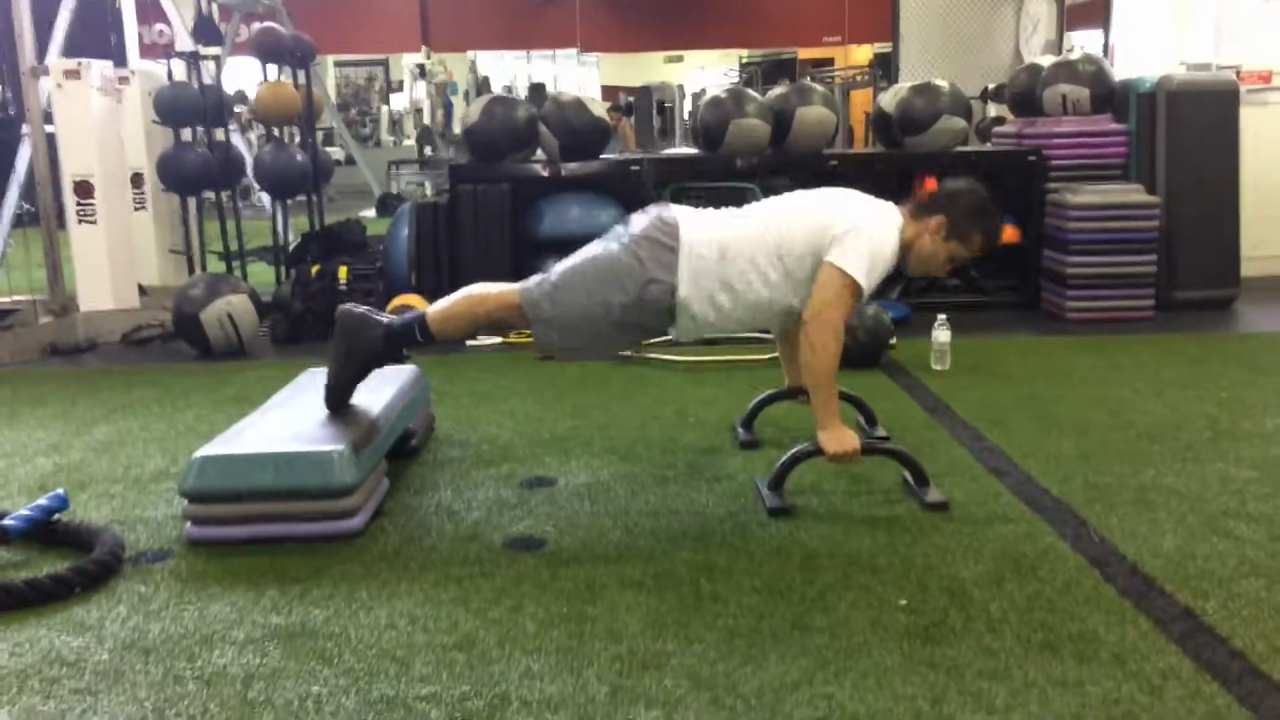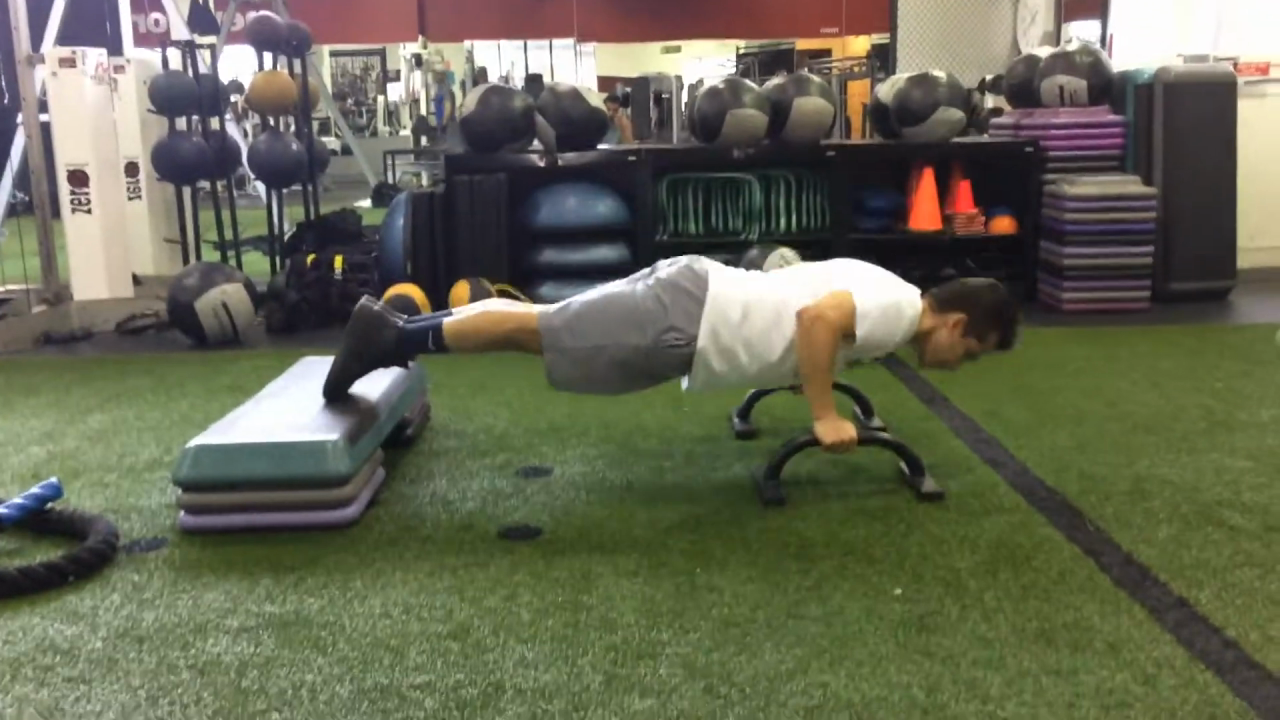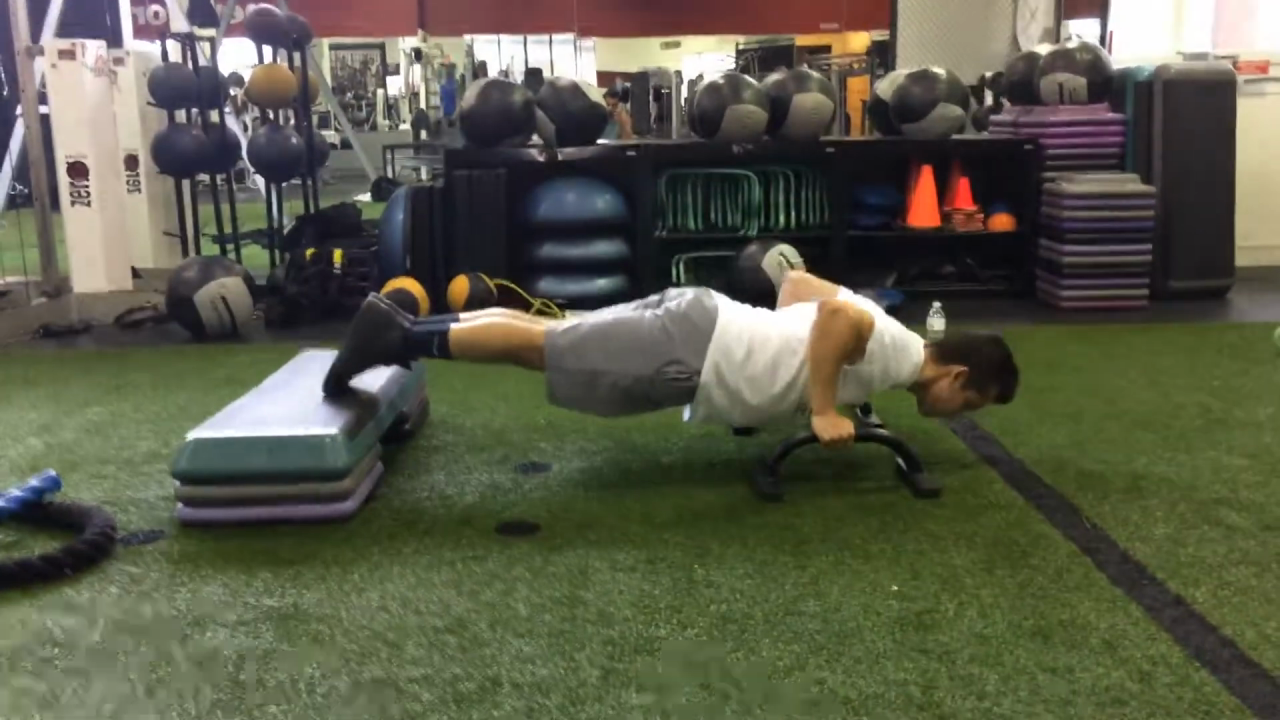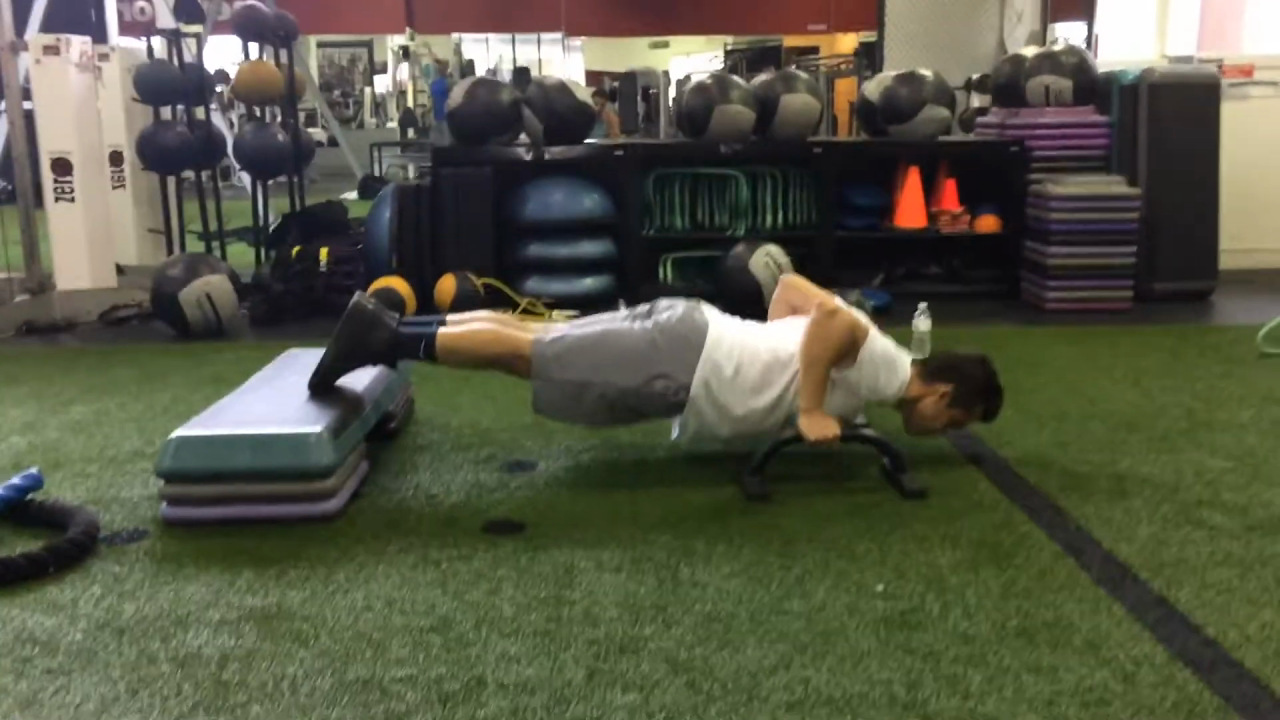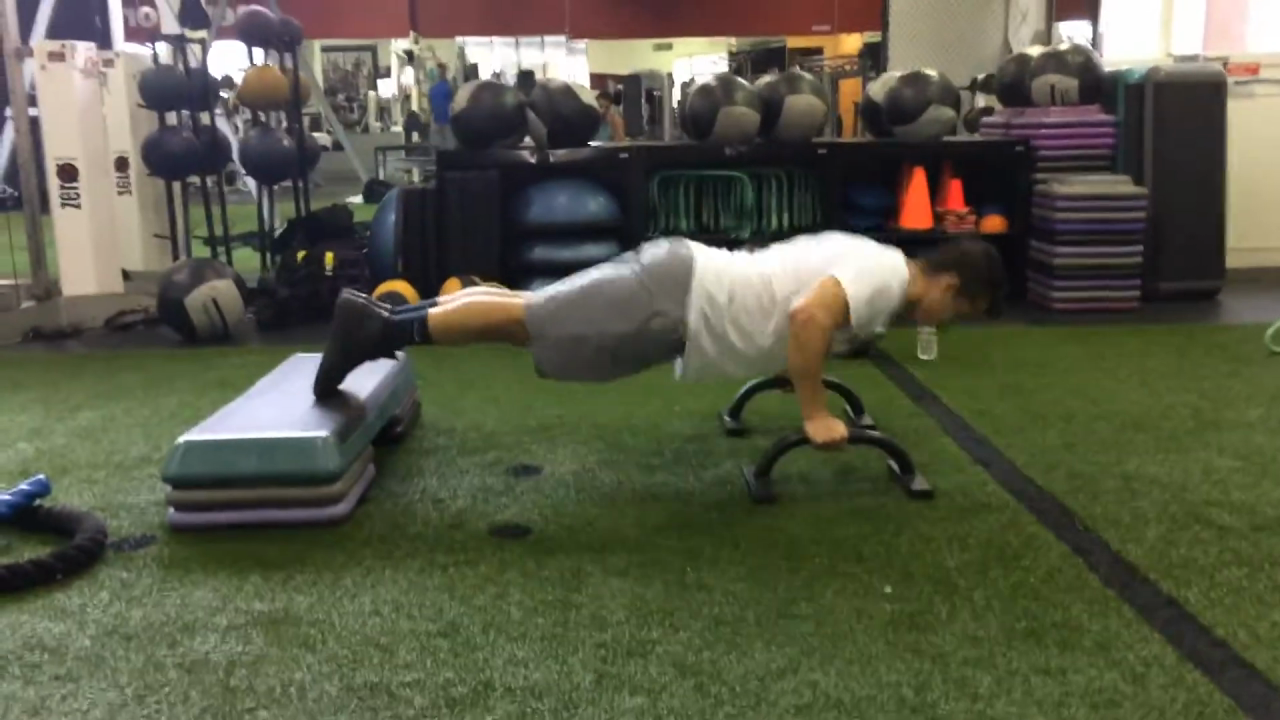
dt=0.3s
person 1, frame 1
left shoulder: (865, 218)
right shoulder: (880, 236)
left elbow: (788, 279)
right elbow: (823, 323)
left wrist: (795, 378)
right wrist: (829, 423)
left hip: (671, 248)
right hip: (666, 272)
left knee: (524, 303)
right knee: (520, 306)
left ankle: (384, 327)
right ankle: (378, 335)
person 1, frame 2
left shoulder: (881, 287)
right shoulder: (895, 308)
right elbow: (815, 318)
left wrist: (801, 376)
right wrist: (825, 416)
left hip: (693, 290)
right hip: (686, 321)
left knee: (538, 320)
right knee: (536, 330)
left ankle: (398, 325)
right ankle: (392, 336)
person 1, frame 3
left shoulder: (887, 342)
right shoulder: (896, 355)
left elbow: (797, 278)
right elbow: (837, 312)
right wrist: (822, 408)
left hip: (700, 324)
right hip: (693, 352)
left knee: (544, 335)
right knee: (540, 348)
left ankle: (402, 327)
right ankle: (395, 336)
person 1, frame 4
left shoulder: (874, 354)
right shoulder: (886, 370)
left elbow: (791, 284)
right elbow: (832, 316)
right wrist: (809, 409)
left hip: (686, 331)
right hip: (681, 366)
left knee: (532, 337)
right knee: (527, 356)
left ankle: (389, 325)
right ankle: (383, 337)
person 1, frame 5
left shoulder: (865, 257)
right shoulder: (883, 278)
right elbow: (807, 320)
left wrist: (792, 373)
right wrist: (815, 413)
left hip: (679, 278)
right hip: (674, 303)
left knee: (526, 308)
right knee: (522, 320)
left ankle: (382, 316)
right ankle: (375, 327)
